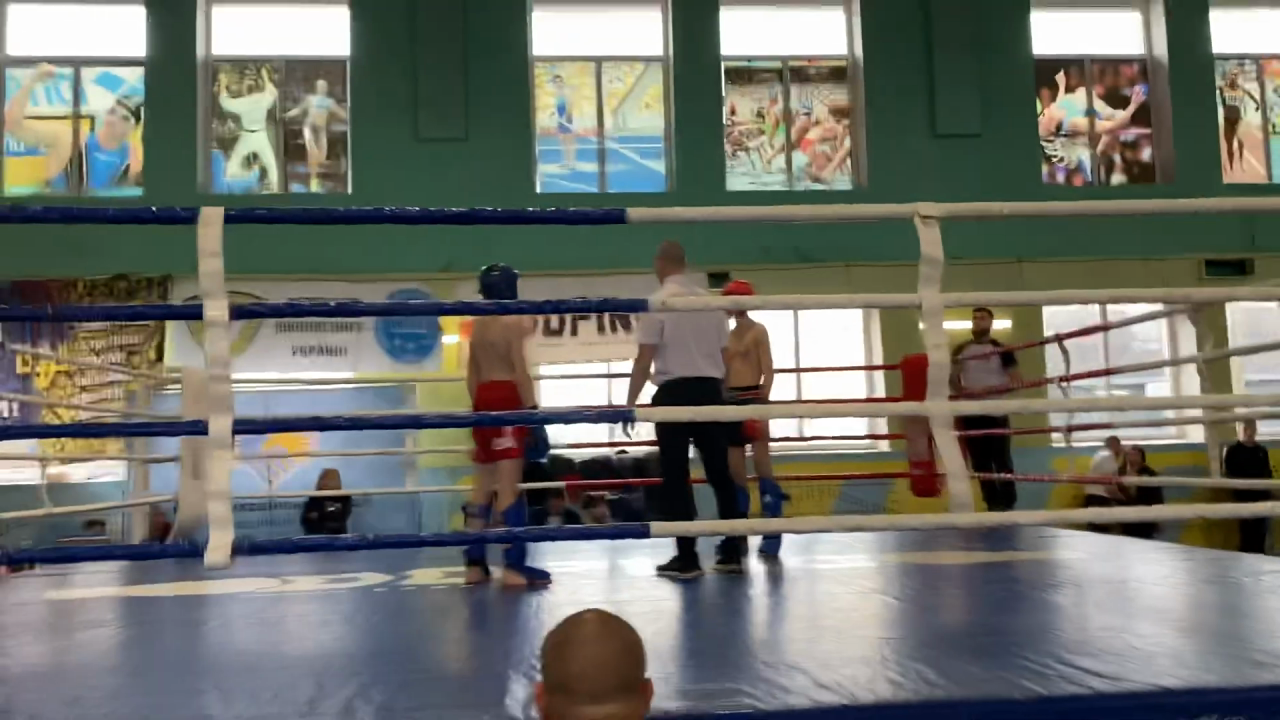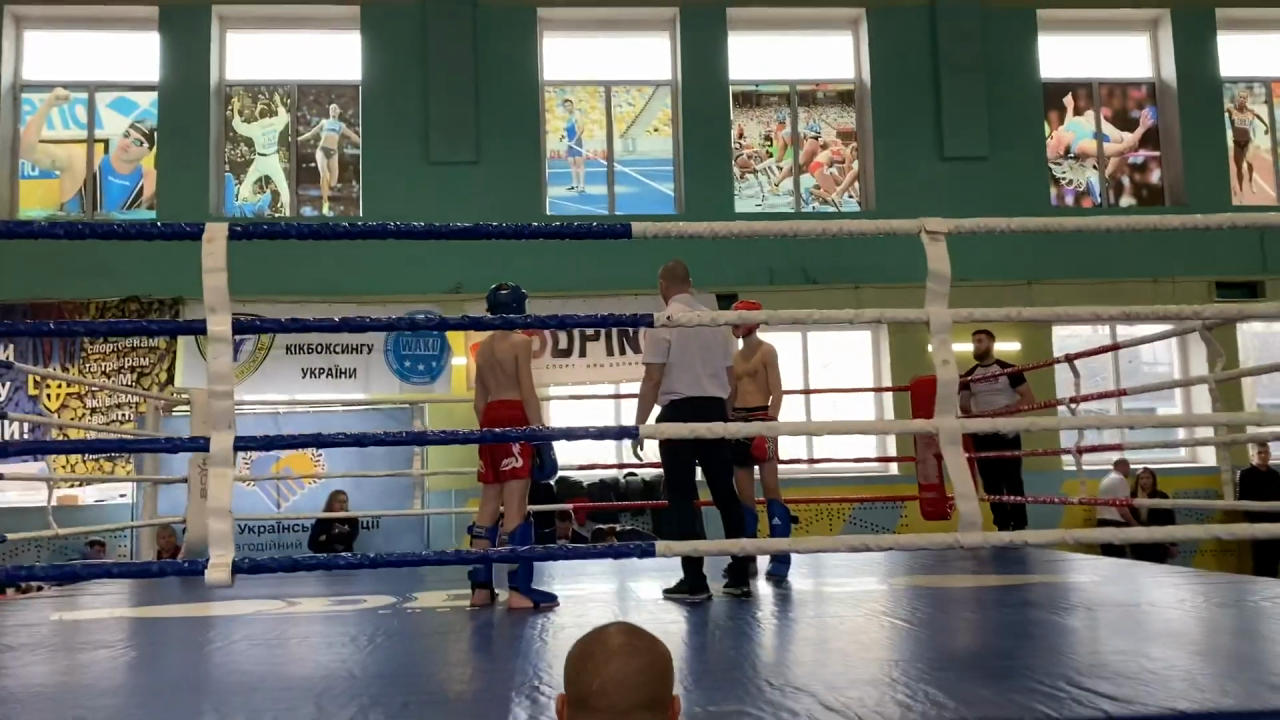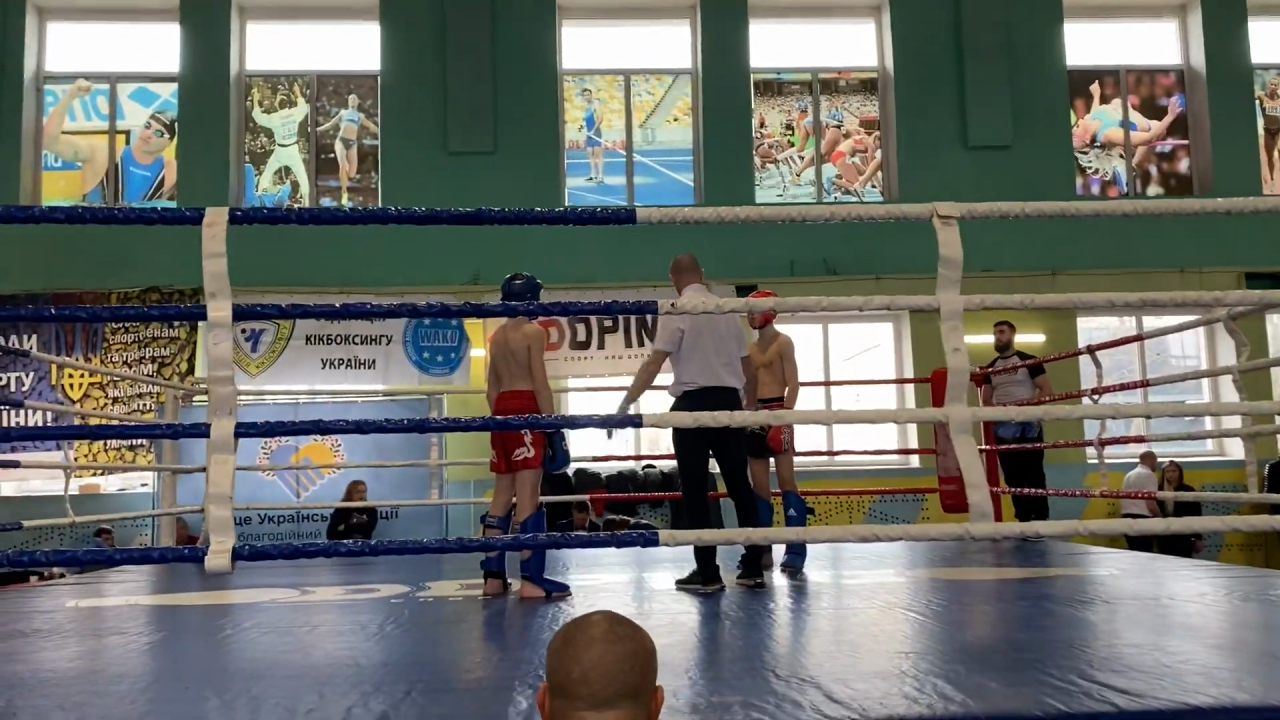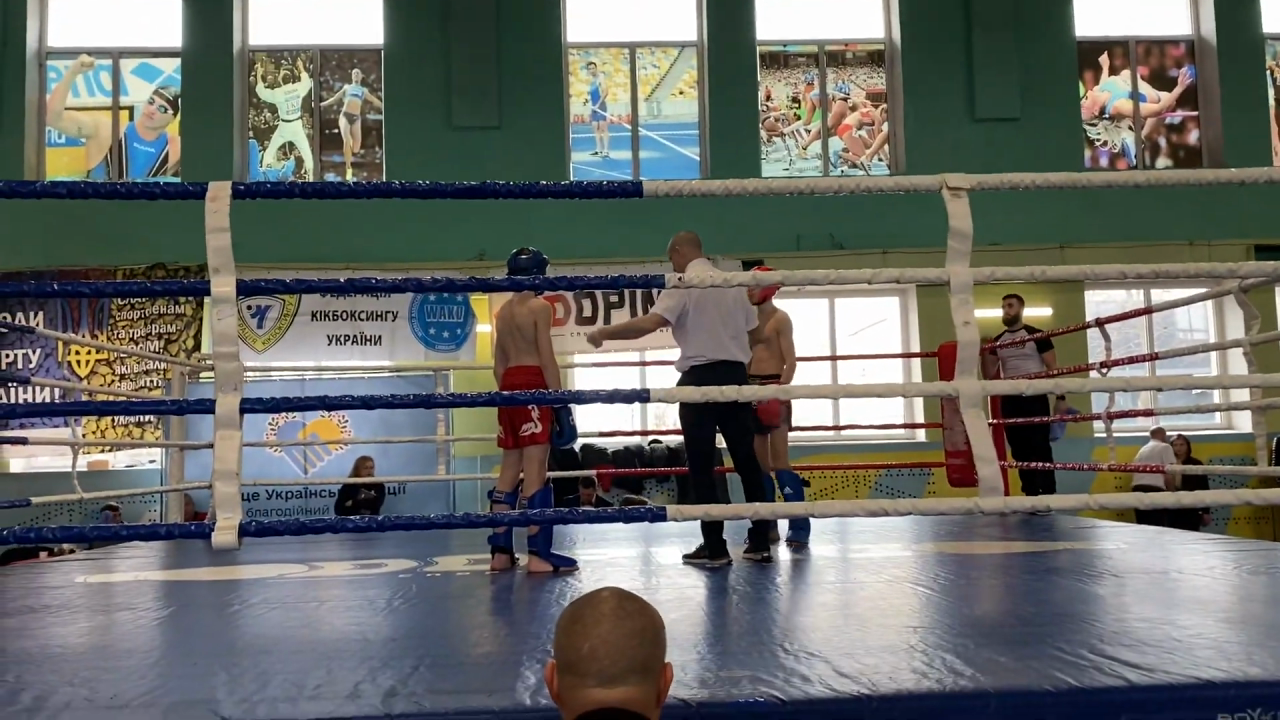
dt=0.5s
person 1, frame 1
left shoulder: (658, 302)
left elbow: (644, 359)
right elbow: (724, 356)
left wrist: (630, 404)
left hip: (674, 392)
right hip: (710, 391)
left knee: (676, 476)
right knee: (720, 471)
left ankle: (687, 558)
right ankle: (732, 552)
person 1, frame 2
left shoulder: (662, 321)
right shoulder: (715, 321)
left elbow: (653, 380)
right elbow: (729, 379)
left wrist: (639, 426)
left hip: (679, 414)
right hip: (714, 412)
left knee: (682, 499)
right knee: (725, 494)
left ankle: (694, 581)
right ankle: (740, 576)
person 1, frame 3
left shoulder: (677, 311)
right shoulder: (728, 310)
left elbow: (654, 362)
right elbow: (748, 367)
left wrist: (626, 404)
right wrist: (750, 403)
left hip: (694, 404)
right hip: (729, 402)
left knee: (696, 490)
right knee: (740, 484)
left ankle: (707, 572)
right ankle: (754, 567)
person 1, frame 4
left shoulder: (683, 286)
right shoulder: (732, 284)
left elbow: (648, 324)
right elbow: (756, 334)
left wrist: (604, 333)
left hip: (700, 379)
right hip: (735, 376)
left knee: (702, 465)
right knee: (746, 458)
left ankle: (714, 547)
right ankle: (760, 541)
person 2, frame 1
left shoulder: (477, 326)
right shoulder: (512, 321)
left elbow: (472, 378)
right elbow: (520, 372)
right wrist: (532, 412)
left hip: (483, 400)
right hip: (507, 399)
left knee: (484, 482)
right knee: (508, 483)
left ankle: (475, 564)
right ankle: (513, 566)
person 2, frame 2
left shoulder: (483, 346)
right shoulder: (520, 341)
right elbow: (527, 393)
left hip: (490, 421)
right hip: (514, 420)
left knee: (490, 504)
right knee: (515, 504)
left ankle: (481, 588)
right ankle: (519, 590)
person 2, frame 3
left shoulder: (497, 336)
right shoulder: (533, 331)
right elbow: (539, 383)
left hip: (502, 410)
right hip: (527, 409)
left knee: (502, 494)
right knee: (527, 494)
left ankle: (494, 577)
right ankle: (531, 579)
person 2, frame 4
left shoulder: (503, 311)
right shoulder: (539, 307)
right elbow: (546, 359)
left hip: (509, 388)
right hip: (533, 387)
left knee: (510, 470)
right knee: (535, 470)
left ankle: (501, 552)
right ankle: (538, 554)
person 3, frame 1
left shoulder: (758, 331)
right shoulder: (727, 335)
left elbow: (768, 371)
left wrist: (762, 403)
left hip: (751, 399)
right hip: (729, 402)
left knee: (762, 467)
right knee: (735, 472)
left ankle: (771, 535)
person 3, frame 2
left shoulder: (766, 351)
right shoulder: (735, 357)
left elbow: (777, 393)
left wrist: (770, 425)
left hip: (760, 421)
right hip: (737, 423)
left knee: (770, 489)
right knee: (744, 494)
left ankle: (780, 558)
person 3, frame 3
left shoulder: (783, 342)
right shoulder: (750, 347)
left elbow: (793, 384)
left hip: (776, 412)
left knee: (786, 481)
right knee: (759, 486)
left ankle: (796, 550)
right ankle: (762, 549)
person 3, frame 4
left shoulder: (780, 318)
left elbow: (790, 361)
left knee: (780, 461)
right knee: (759, 462)
left ankle: (799, 526)
right ankle: (768, 524)
person 4, frame 1
left shoulder: (1001, 350)
right shoulder: (960, 351)
left elbow: (1016, 381)
right elbow: (953, 379)
left wrist: (990, 391)
right wrist: (964, 391)
left hip: (995, 412)
right hip: (971, 413)
left knee: (1001, 460)
right knee: (980, 461)
left ankle: (1007, 503)
right ankle: (993, 504)
person 4, frame 2
left shoulder: (1008, 370)
right shoulder: (969, 375)
left elbow: (1029, 398)
right elbow: (964, 405)
left wrist: (1007, 410)
right wrist: (976, 417)
left hip: (1006, 434)
right hip: (982, 436)
left knee: (1012, 481)
right knee: (991, 484)
left ankle: (1019, 527)
right ankle: (1003, 527)
person 4, frame 3
left shoulder: (1028, 361)
right shoulder: (991, 368)
left elbow: (1046, 391)
right elbow: (986, 399)
left hip: (1027, 425)
right hip: (1003, 427)
left knee: (1034, 473)
right knee: (1012, 476)
left ankle: (1040, 520)
right ankle: (1024, 520)
person 4, frame 4
left shoulder: (1036, 336)
right shoulder: (998, 341)
left elbow: (1052, 368)
right elbow: (989, 374)
left wrist: (1060, 397)
right wrist: (986, 353)
left hip: (1034, 398)
right hip: (1010, 400)
left knee: (1040, 448)
right knee: (1020, 450)
left ankle: (1047, 495)
right ankle: (1030, 495)
